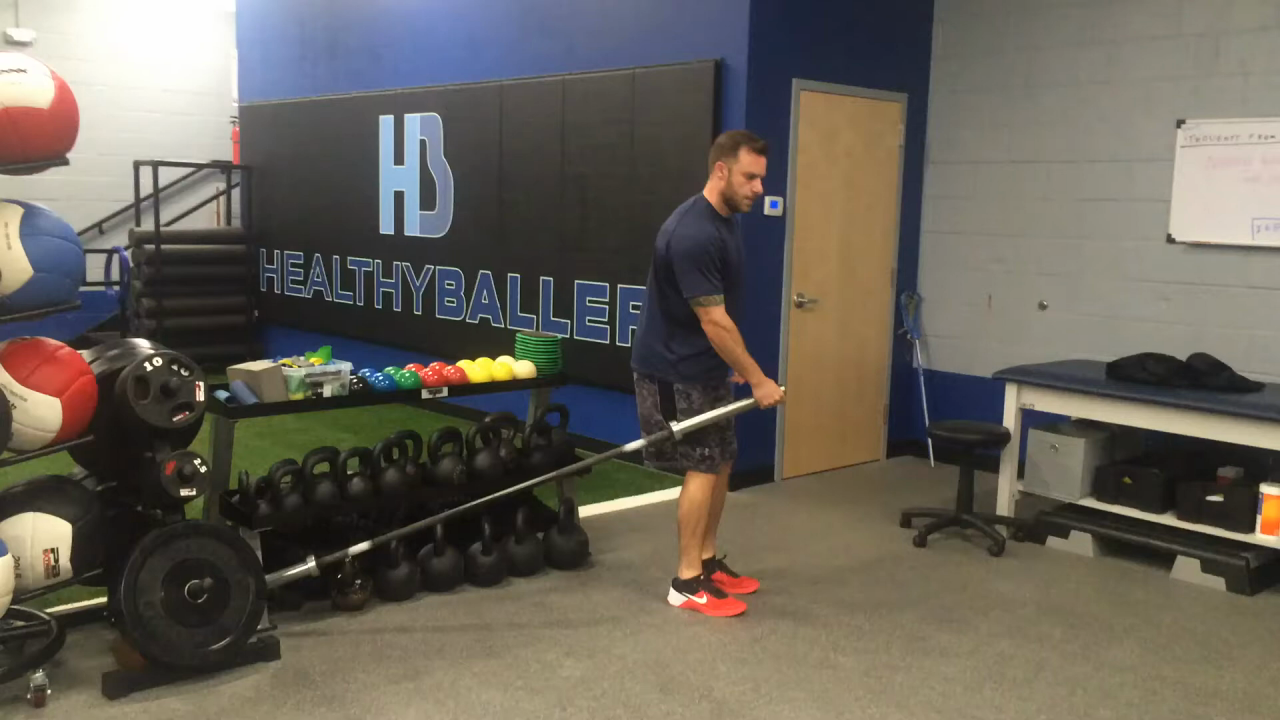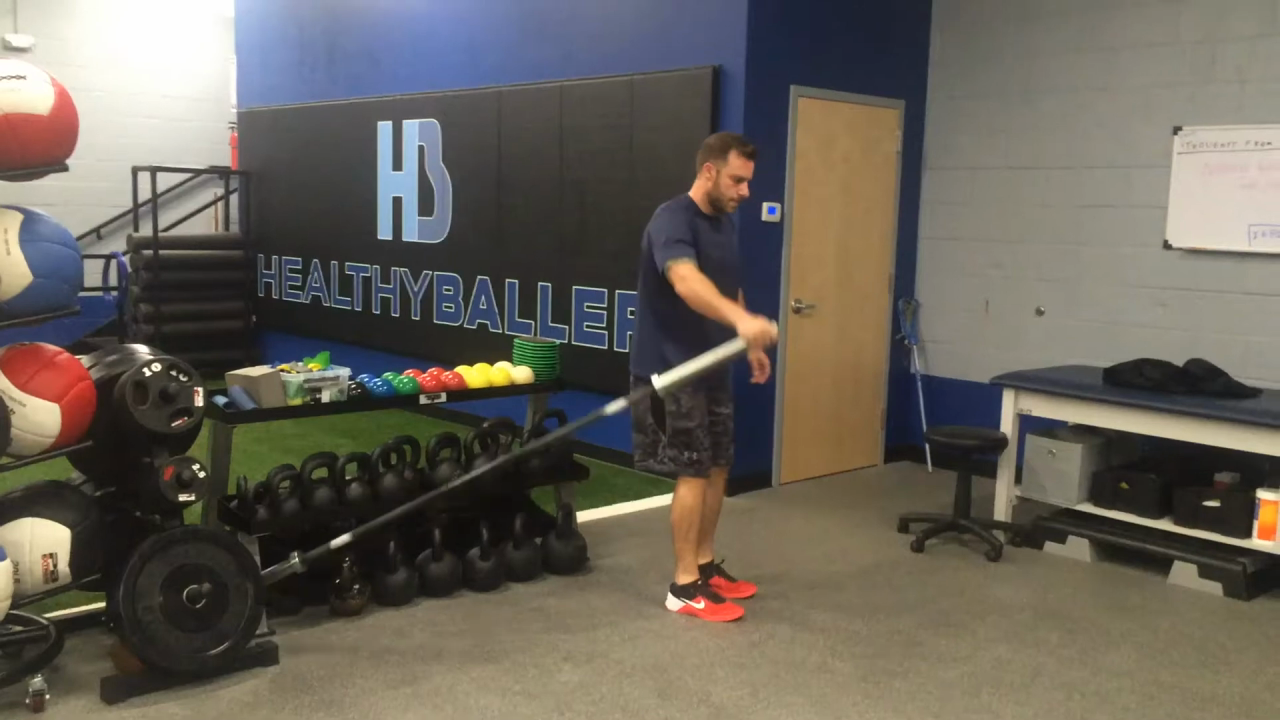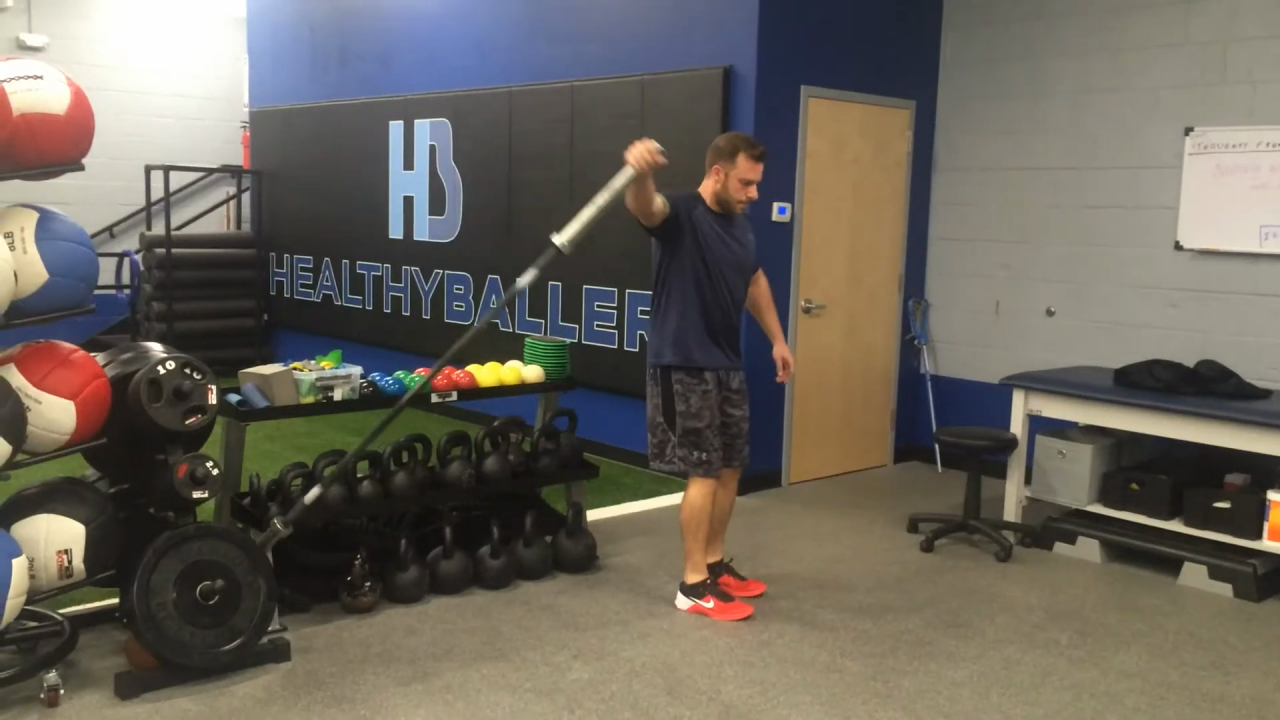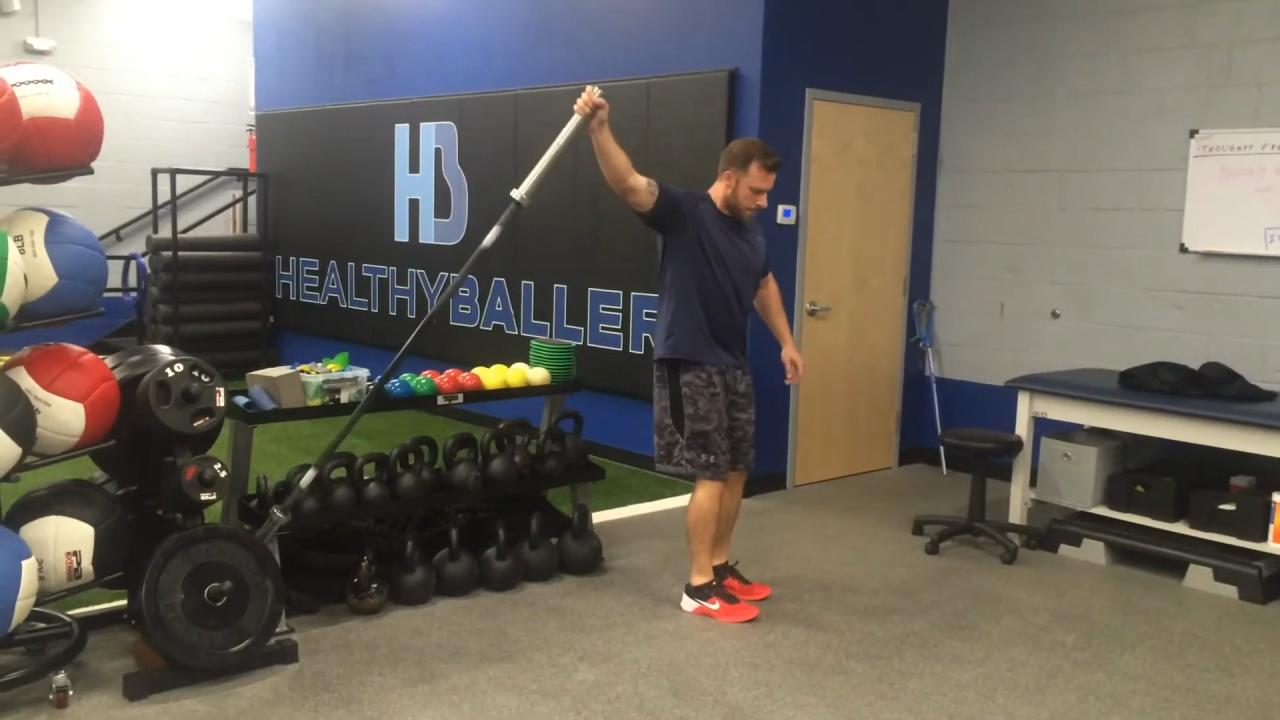
dt=0.4s
person 1, frame 1
left shoulder: (725, 219)
right shoulder: (693, 233)
right elbow: (713, 320)
left wrist: (736, 364)
right wrist: (757, 380)
left hip: (705, 364)
right hip: (673, 368)
left knee: (720, 464)
right knee: (702, 467)
left ankle: (708, 561)
right ankle: (688, 581)
person 1, frame 2
left shoulder: (724, 221)
right shoulder: (674, 220)
right elbow: (687, 282)
left wrist: (750, 344)
right wrist: (741, 321)
left hip: (711, 367)
right hip: (672, 370)
left knee: (717, 468)
right knee: (692, 472)
left ankle: (706, 565)
right ankle: (685, 586)
person 1, frame 3
left shoulder: (739, 224)
right shoulder: (682, 214)
left elbow: (754, 282)
right elbow: (645, 208)
left wrist: (777, 340)
right wrist: (639, 171)
left hip: (726, 364)
right hip: (684, 366)
left knee: (730, 468)
right knee: (704, 472)
left ankle: (714, 564)
right ankle: (693, 585)
person 1, frame 4
left shoulder: (750, 230)
right shoulder: (684, 211)
left elbow: (764, 286)
right elbow: (626, 183)
left wrist: (787, 343)
right wrist: (598, 128)
left hip: (733, 366)
right hip: (689, 366)
left knee: (736, 471)
right knee: (711, 474)
left ankle: (720, 566)
right ankle: (699, 587)
